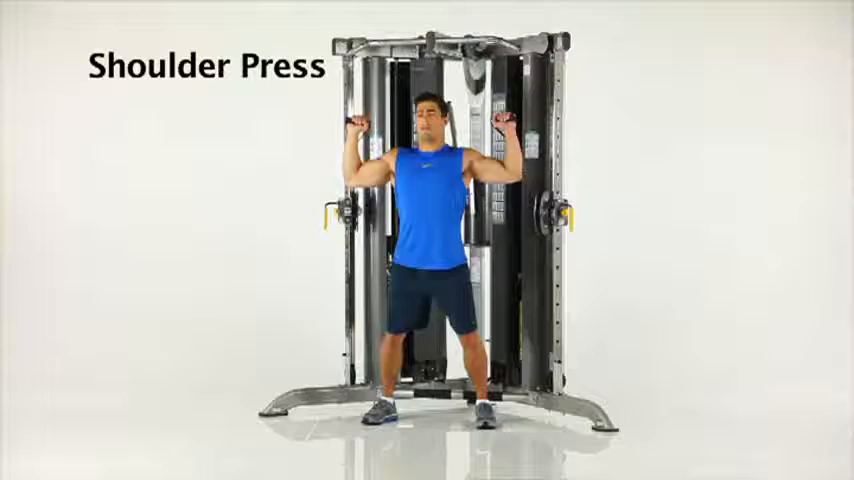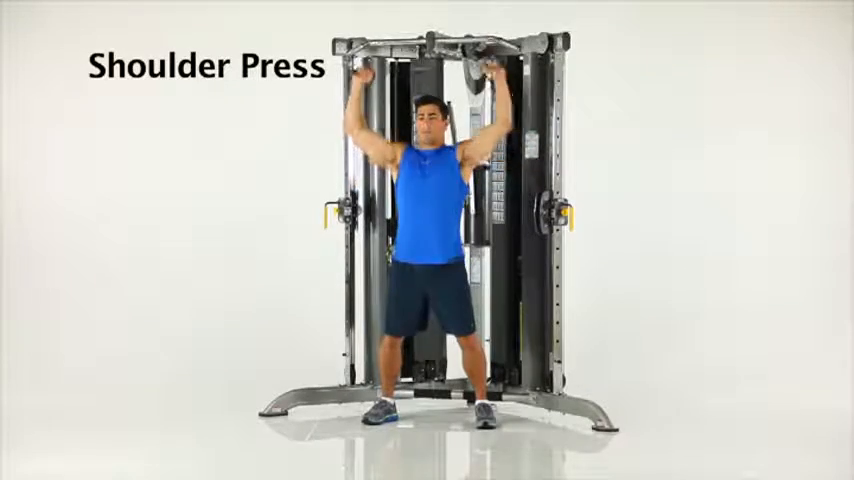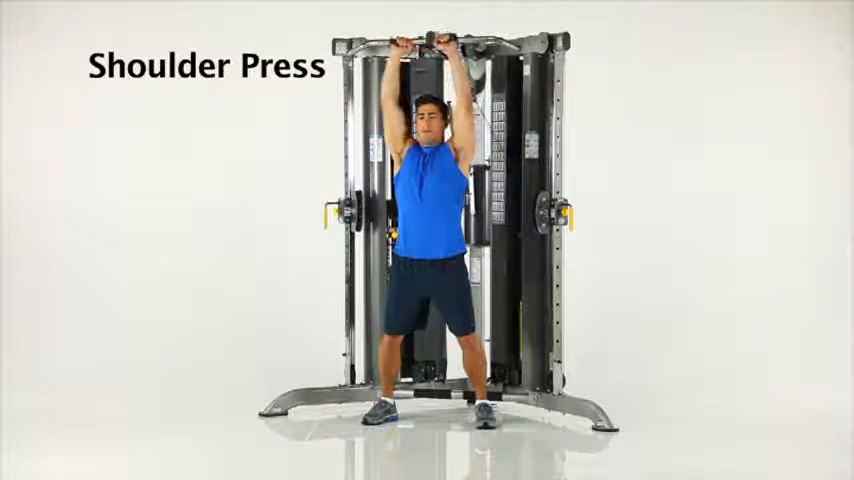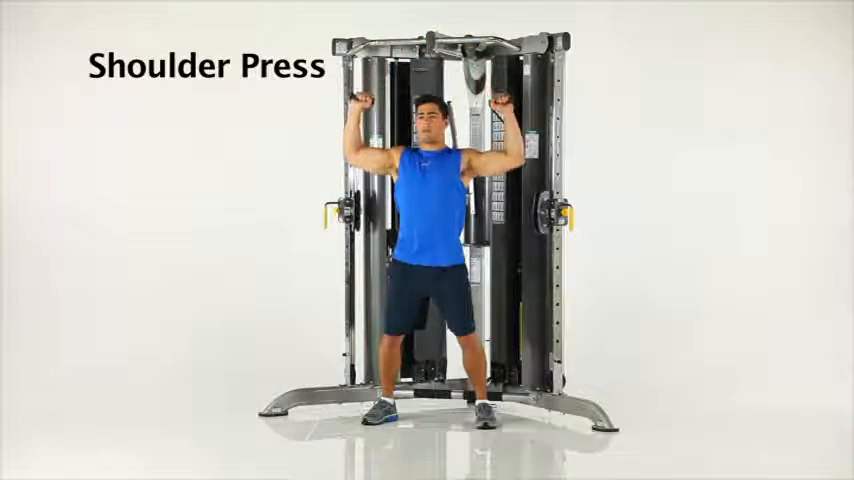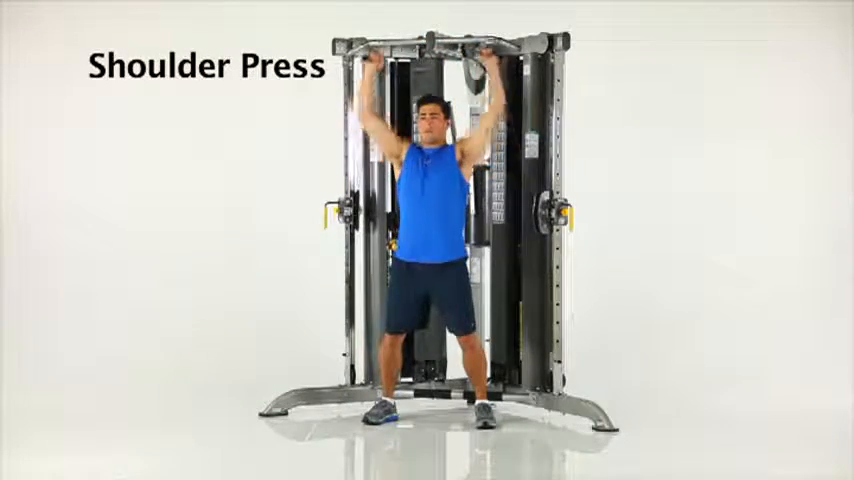
dt=1s
person 1, frame 1
left shoulder: (464, 159)
right shoulder: (396, 159)
left elbow: (512, 173)
right elbow: (352, 177)
left wrist: (509, 133)
right wrist: (352, 135)
left hip: (451, 266)
right hip: (407, 266)
left knee: (469, 336)
right knee: (393, 334)
left ankle: (482, 402)
right ankle: (386, 401)
person 1, frame 2
left shoulder: (462, 156)
right shoulder: (398, 156)
left elbow: (503, 125)
right elbow: (355, 131)
left wrist: (500, 81)
right wrist: (357, 87)
left hip: (448, 265)
right hip: (405, 265)
left knee: (468, 338)
right knee: (392, 337)
left ankle: (482, 402)
right ankle: (386, 401)
person 1, frame 3
left shoulder: (457, 153)
right shoulder: (403, 152)
left elbow: (464, 103)
right elbow: (389, 103)
left wrist: (453, 54)
right wrist: (395, 55)
left hip: (448, 264)
right hip: (406, 263)
left knee: (467, 337)
right knee: (391, 336)
left ankle: (482, 403)
right ankle: (386, 402)
person 1, frame 4
left shoulder: (463, 160)
right shoulder: (398, 158)
left elbow: (514, 158)
right elbow: (352, 154)
left wrist: (507, 114)
right wrist: (355, 110)
left hip: (449, 266)
right hip: (406, 265)
left knee: (468, 337)
right knee: (391, 336)
left ankle: (482, 402)
right ankle: (386, 401)
person 1, frame 5
left shoulder: (461, 154)
right shoulder: (402, 153)
left elbow: (494, 114)
right elbow: (367, 116)
left wrist: (492, 68)
right wrist: (370, 72)
left hip: (449, 265)
right hip: (406, 264)
left knee: (468, 337)
right knee: (392, 336)
left ankle: (482, 402)
right ankle: (387, 401)
